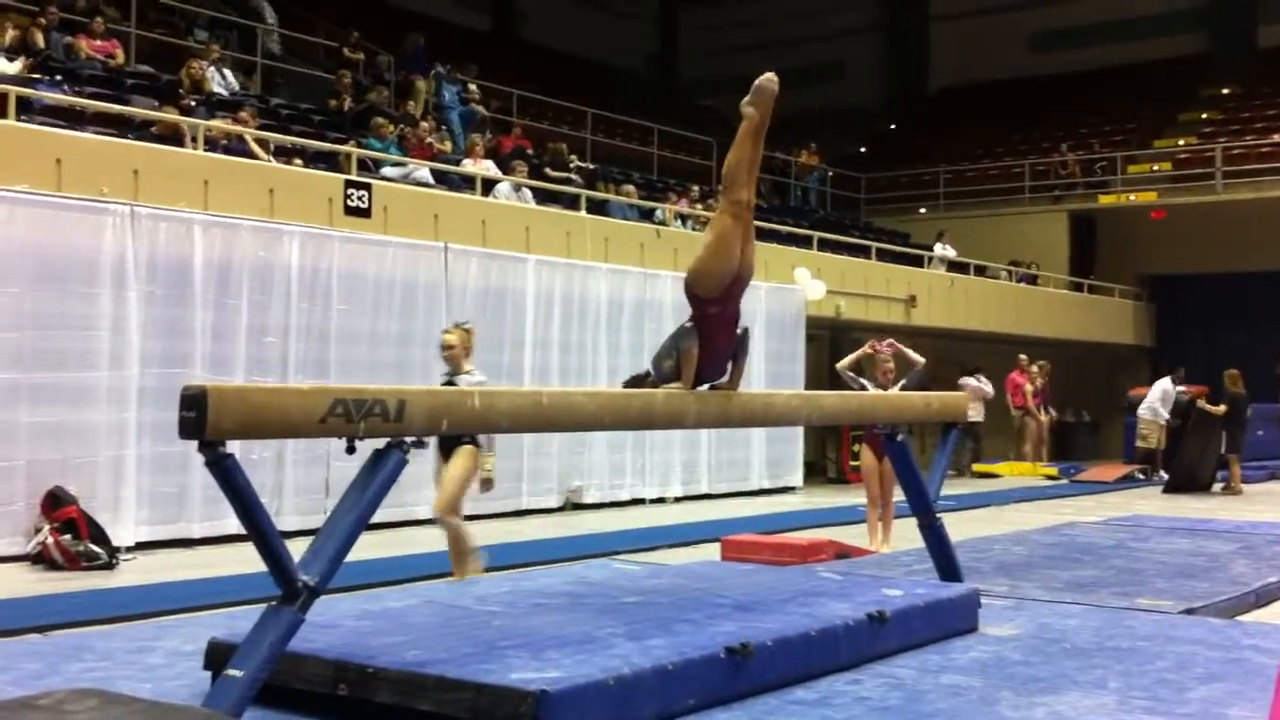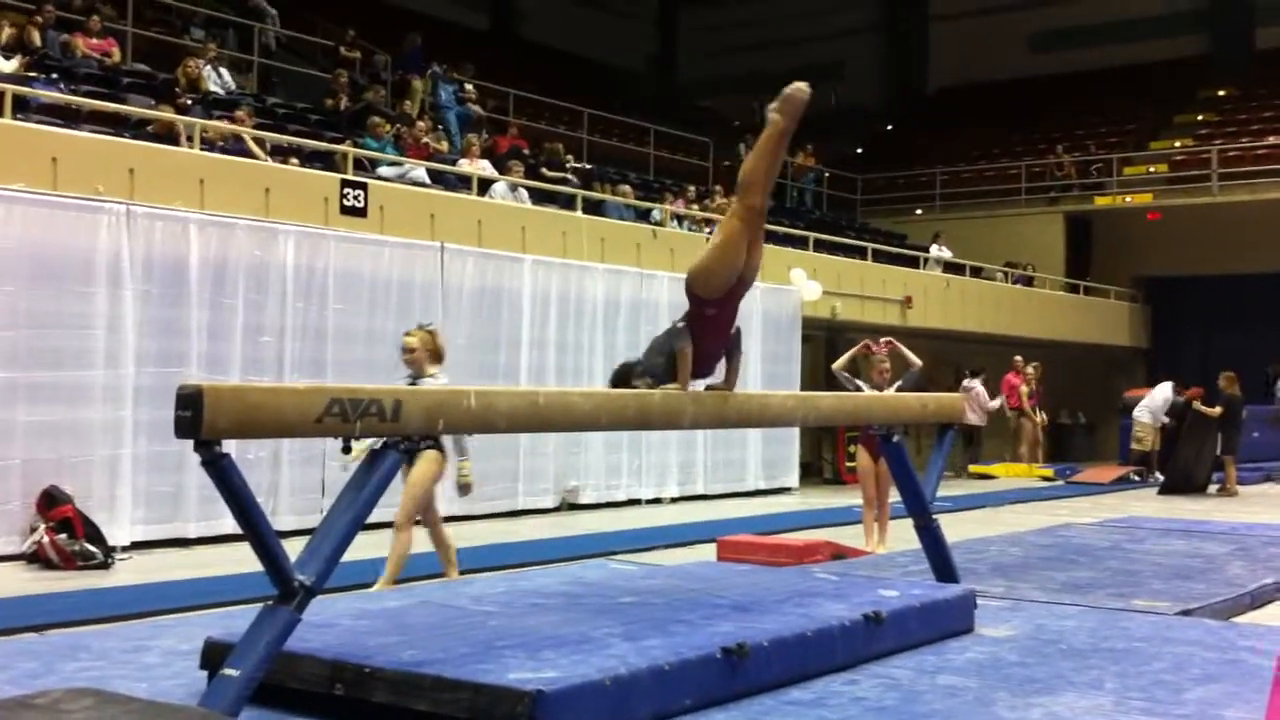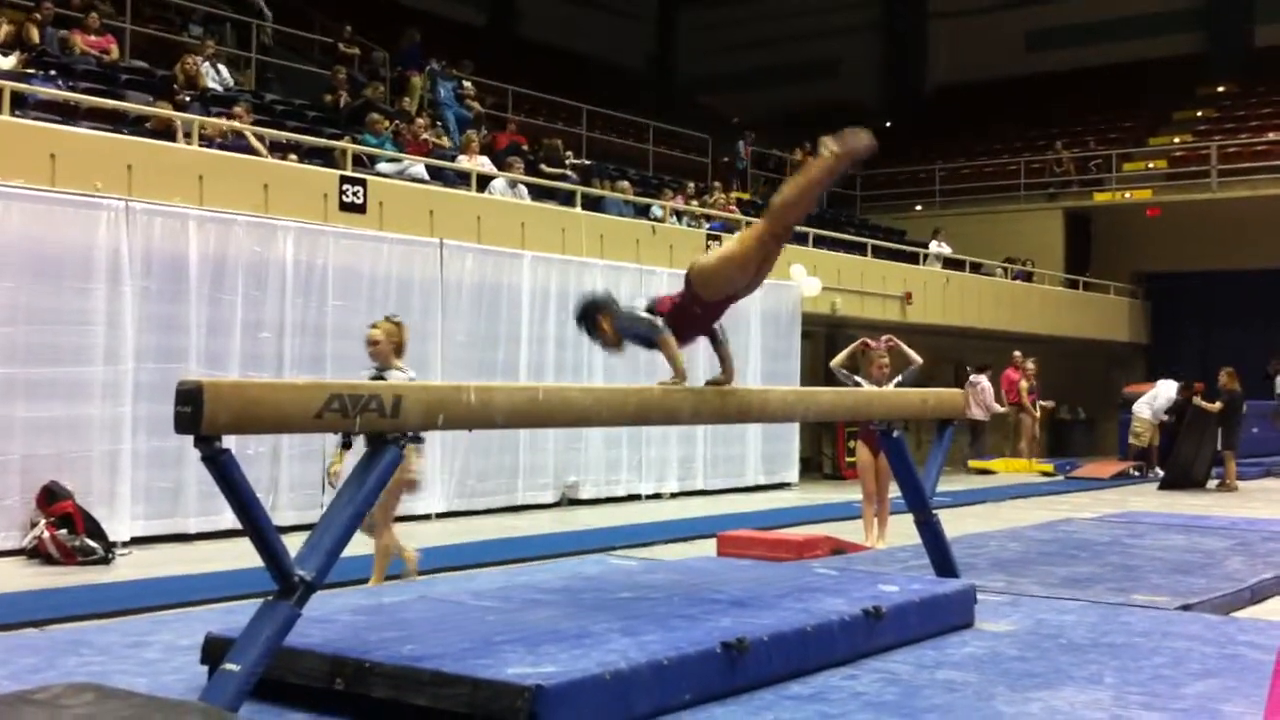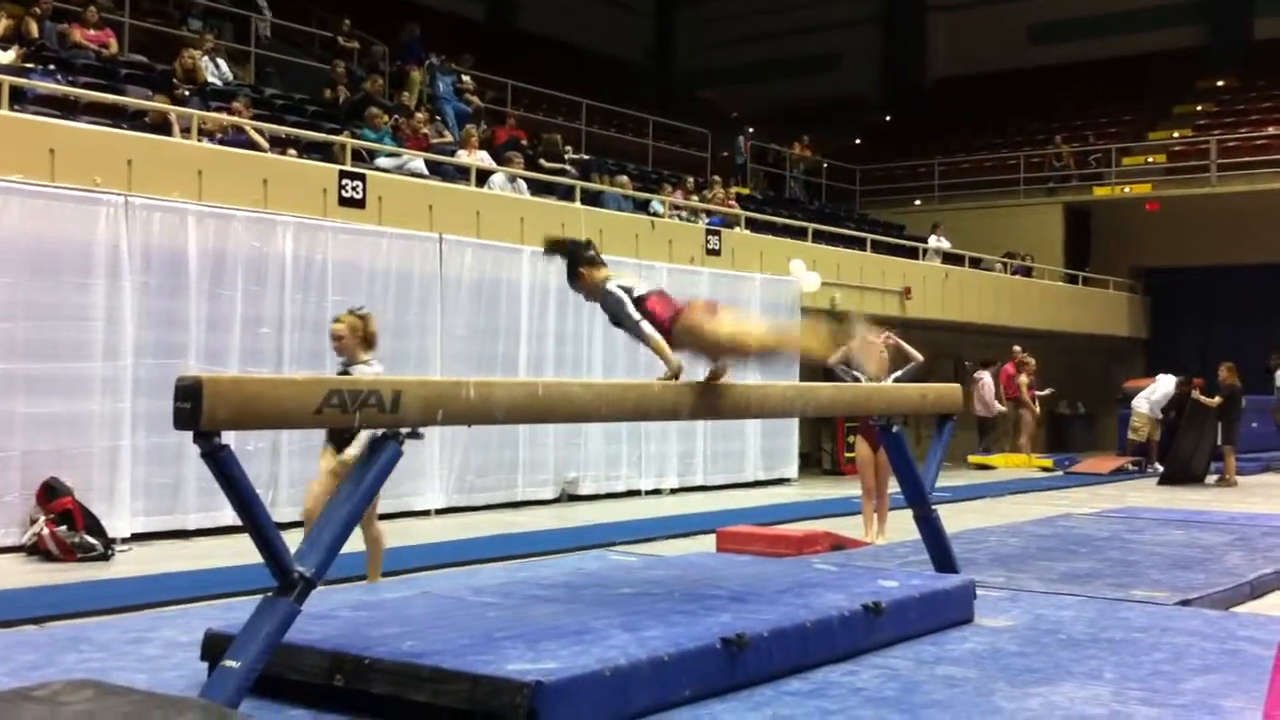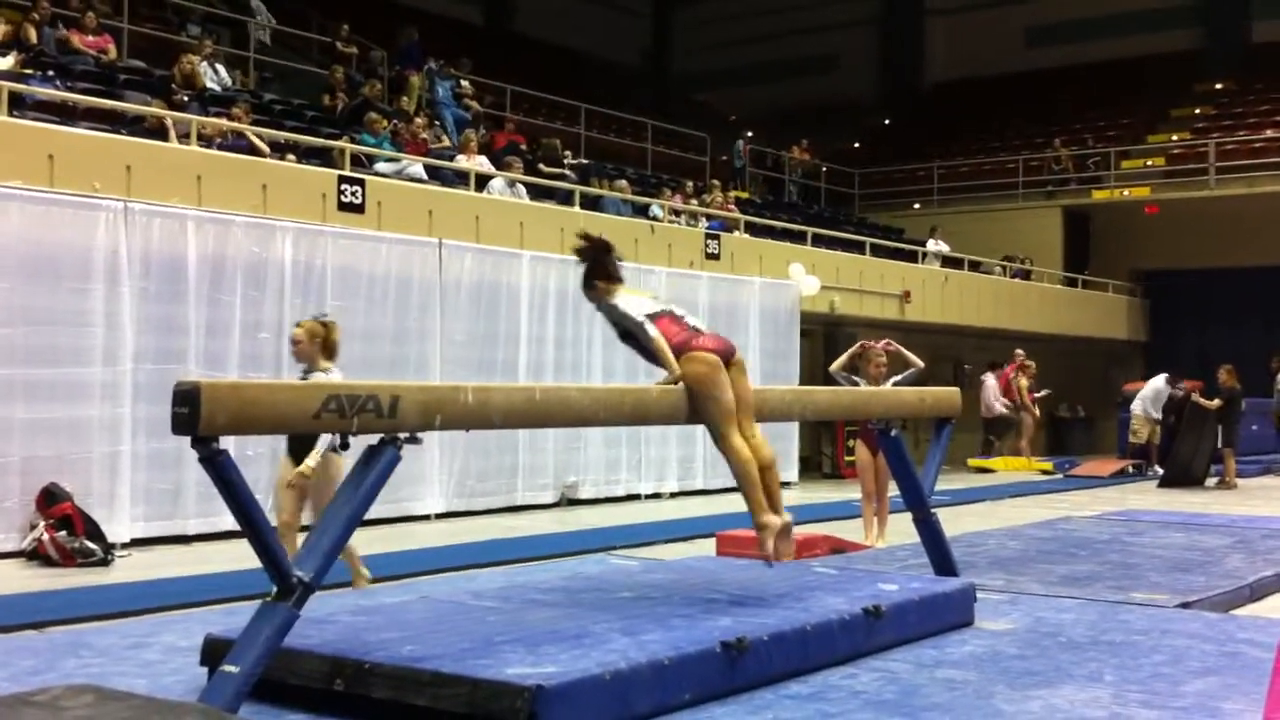
dt=0.2s
person 1, frame 1
left shoulder: (663, 370)
left hip: (717, 292)
right hip: (715, 295)
left knee: (736, 205)
right knee: (739, 206)
left ankle: (754, 117)
person 1, frame 2
left shoulder: (654, 360)
left elbow: (681, 335)
left hip: (716, 292)
right hip: (717, 293)
left knee: (747, 206)
right knee: (752, 209)
person 1, frame 3
left shoulder: (628, 321)
right shoulder: (638, 319)
left elbow: (660, 332)
left wrist: (679, 376)
right wrist: (727, 373)
left hip: (713, 286)
right hip: (715, 289)
left knee: (770, 227)
person 1, frame 4
left shoulder: (608, 291)
right shoulder: (628, 286)
left elbow: (639, 324)
left wrist: (672, 364)
right wrist: (717, 361)
left hip: (688, 321)
right hip: (701, 310)
left knee: (750, 343)
person 1, frame 5
left shoulder: (613, 303)
right shoulder: (650, 299)
left elbow: (647, 331)
left wrist: (674, 371)
left hip: (699, 357)
right hip: (724, 347)
left knee: (730, 439)
right knee: (749, 434)
left ankle: (765, 517)
right ankle: (777, 514)
person 2, frame 1
left shoulder: (476, 381)
right shoulder: (443, 381)
left wrist: (487, 465)
left hip: (466, 449)
right hip: (444, 450)
left knee: (442, 513)
right knee: (450, 517)
left ankle: (473, 556)
right ankle: (460, 574)
person 2, frame 2
left shoulder: (440, 383)
right shoulder: (405, 384)
left wrist: (464, 470)
right wrist: (363, 447)
left hip: (429, 455)
right hip: (410, 455)
left knee: (402, 521)
right knee: (432, 522)
left ankle: (385, 584)
right ankle: (453, 574)
person 2, frame 3
left shoulder: (406, 377)
right shoulder: (369, 376)
left wrist: (413, 467)
right wrist: (338, 457)
left knee: (380, 521)
right knee: (365, 520)
left ankle: (377, 582)
right ankle: (406, 555)
person 2, frame 4
left shoulder: (373, 371)
right shoulder: (340, 370)
left wrist: (353, 452)
right wrist: (338, 451)
left hip: (362, 450)
right hip: (334, 447)
left knee: (366, 519)
right knee: (310, 512)
left ankle: (375, 580)
person 2, frame 5
left shoulder: (331, 377)
right shoulder: (302, 377)
left wrist: (310, 463)
right wrist: (294, 462)
left hip: (321, 458)
right hip: (293, 455)
right knee: (284, 526)
left ankle: (359, 571)
person 3, frame 1
left shoulder: (900, 388)
right shoulder: (866, 388)
left elbow: (921, 364)
right elbow: (841, 368)
left wrist: (900, 348)
right wrist: (863, 352)
right hip: (870, 444)
left knee: (887, 498)
right knee: (873, 498)
left ankle: (885, 540)
right ankle: (873, 541)
person 3, frame 2
left shoulder: (896, 389)
right shoulder: (862, 388)
left elbow: (918, 366)
right elbow: (836, 368)
left wrist: (898, 347)
right wrist: (856, 350)
right hip: (866, 445)
left knee: (882, 499)
right knee: (869, 498)
left ankle: (881, 541)
right ankle: (869, 542)
person 3, frame 3
left shoulder: (895, 384)
right shoulder: (861, 384)
left elbow: (918, 363)
right elbow: (834, 366)
left wrist: (898, 344)
right wrist: (854, 348)
right hip: (866, 440)
left knee: (882, 494)
right knee: (868, 494)
left ankle: (881, 536)
right ankle: (869, 537)
person 3, frame 4
left shoulder: (893, 379)
right shoulder: (859, 379)
left elbow: (919, 360)
right elbow: (833, 362)
left wrist: (897, 342)
right wrist: (853, 344)
right hip: (865, 436)
left knee: (882, 490)
right knee: (868, 489)
left ankle: (880, 532)
right ankle: (868, 532)
person 3, frame 5
left shoulder: (892, 383)
right shoulder: (858, 384)
left elbow: (919, 366)
right elbow: (833, 370)
left wrist: (897, 348)
right wrist: (853, 351)
right hip: (865, 439)
left knee: (882, 493)
right knee: (868, 492)
left ankle: (881, 535)
right ankle: (869, 536)
